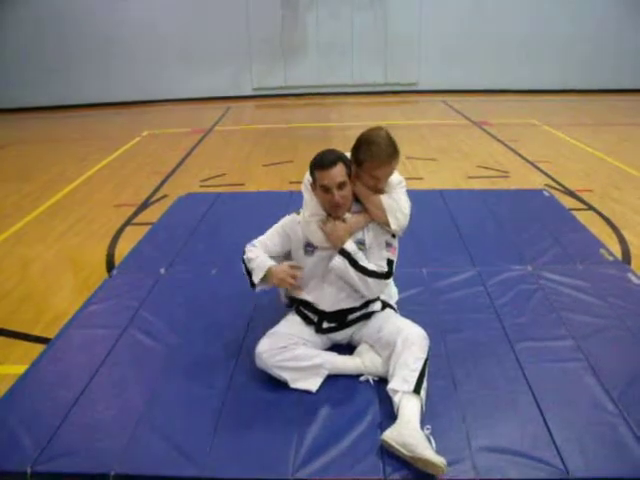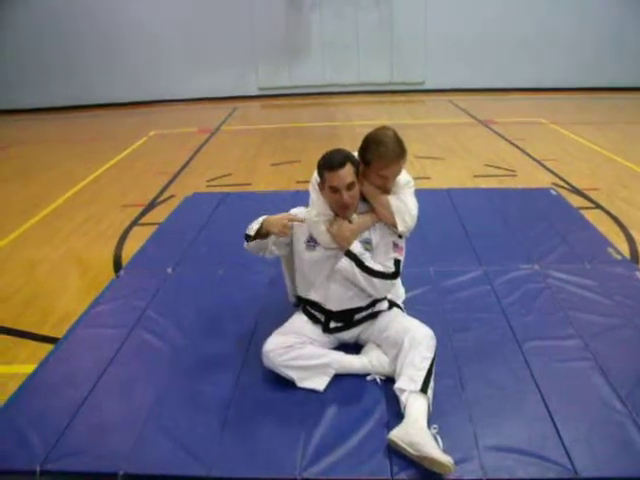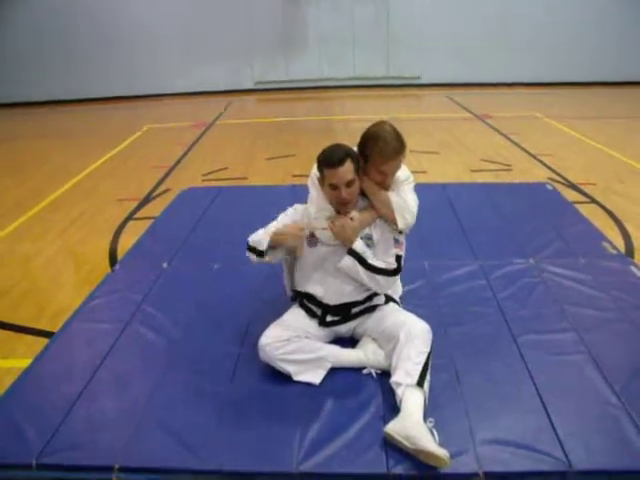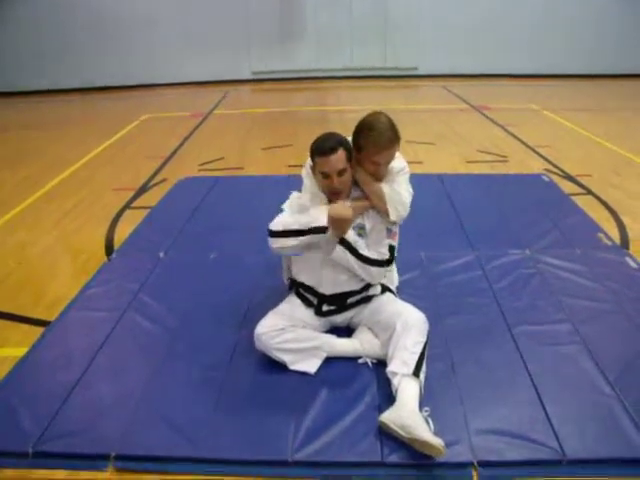
dt=0.7s
person 1, frame 1
left shoulder: (375, 223)
right shoulder: (297, 224)
left elbow: (376, 284)
right elbow: (254, 250)
left wrist: (344, 246)
right wrist: (269, 271)
left hip: (365, 315)
right hip: (312, 317)
left knee: (414, 337)
right knee: (267, 354)
left ankle: (407, 427)
right ankle: (365, 363)
person 1, frame 2
left shoulder: (381, 223)
right shoulder: (304, 218)
left elbow: (383, 285)
right elbow: (259, 246)
left wrist: (350, 247)
right wrist: (266, 225)
left hip: (372, 315)
right hip: (318, 317)
left knee: (421, 337)
right knee: (274, 352)
left ankle: (415, 425)
right ankle: (372, 362)
person 1, frame 3
left shoulder: (381, 217)
right shoulder: (303, 214)
left elbow: (387, 280)
right elbow: (257, 247)
left wrist: (353, 243)
right wrist: (273, 238)
left hip: (368, 309)
right hip: (314, 311)
left knee: (418, 331)
right knee: (270, 346)
left ankle: (411, 419)
right ankle: (368, 355)
person 1, frame 4
left shoulder: (375, 207)
right shoulder: (301, 201)
left elbow: (378, 270)
right elbow: (277, 238)
left wrist: (344, 234)
right wrist: (328, 214)
left hip: (363, 299)
right hip: (310, 301)
left knee: (414, 322)
right knee: (266, 335)
left ankle: (406, 409)
right ankle: (364, 345)
